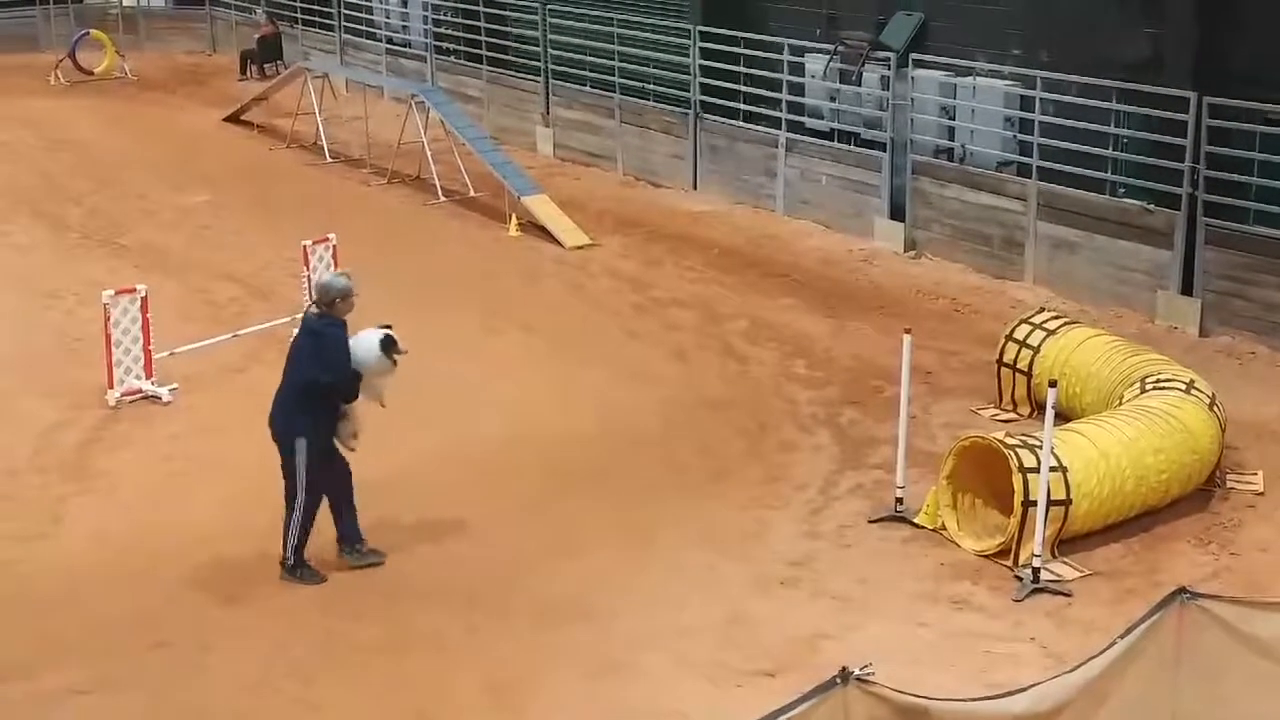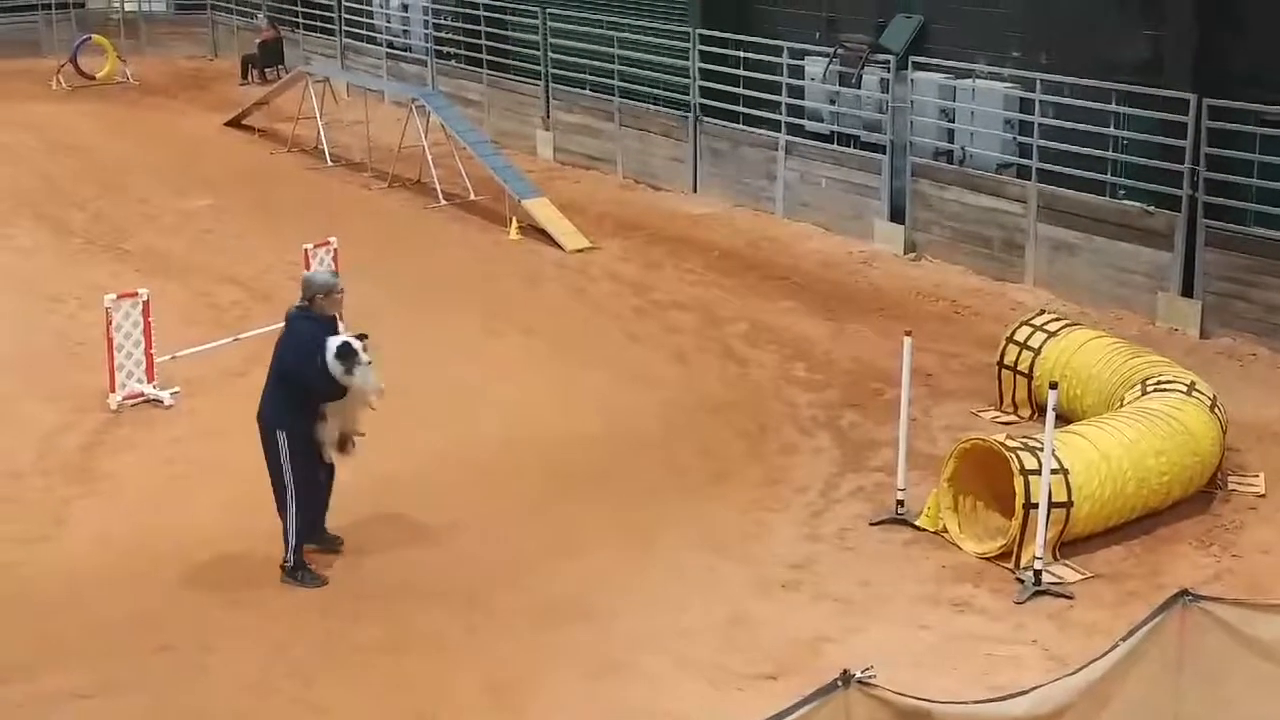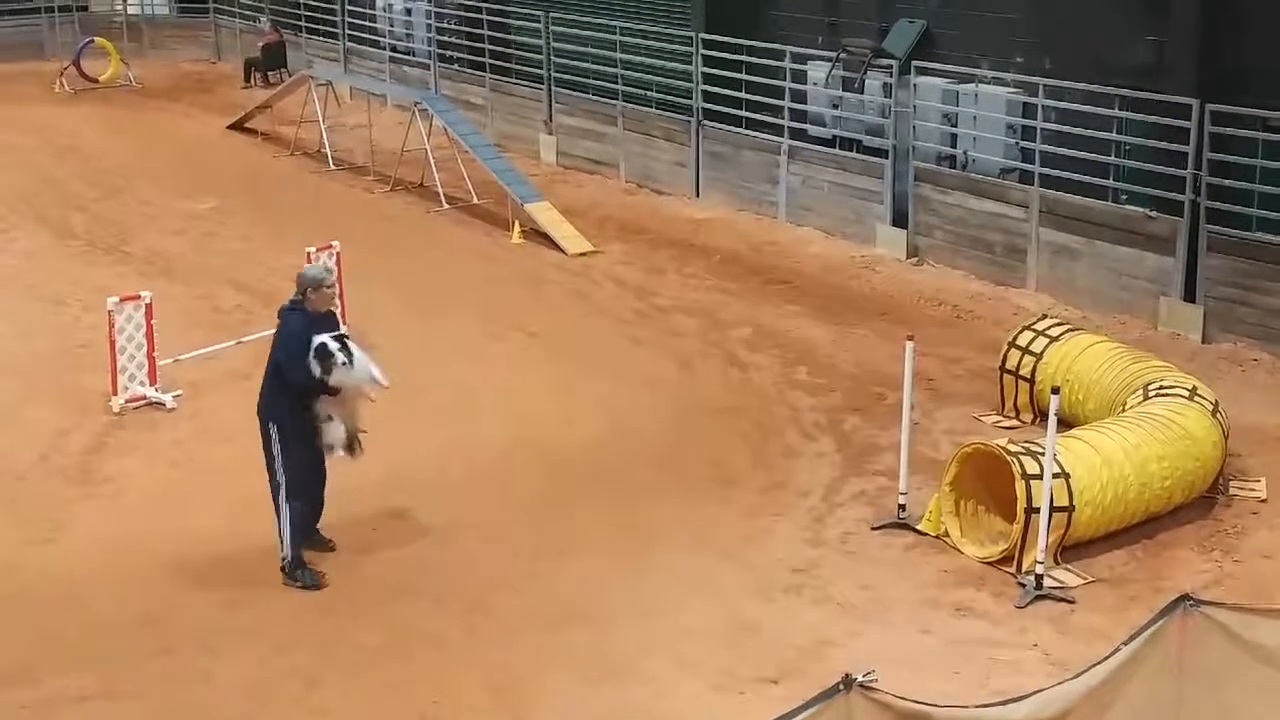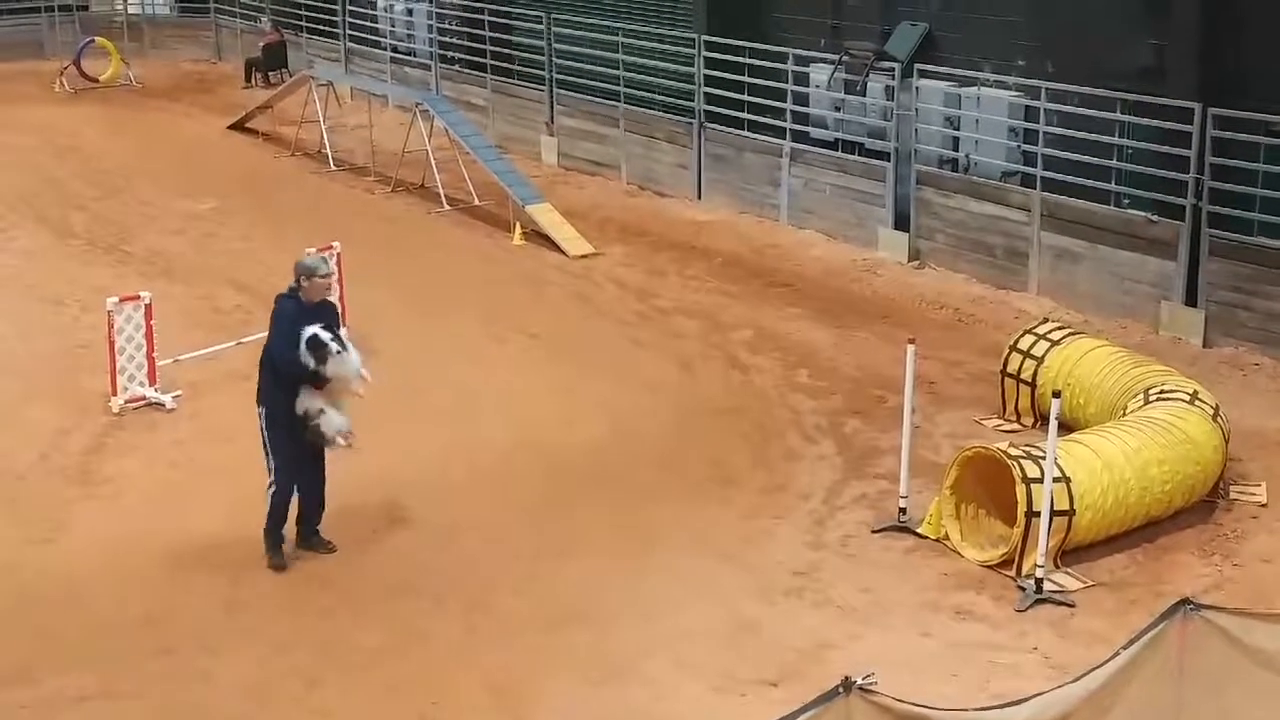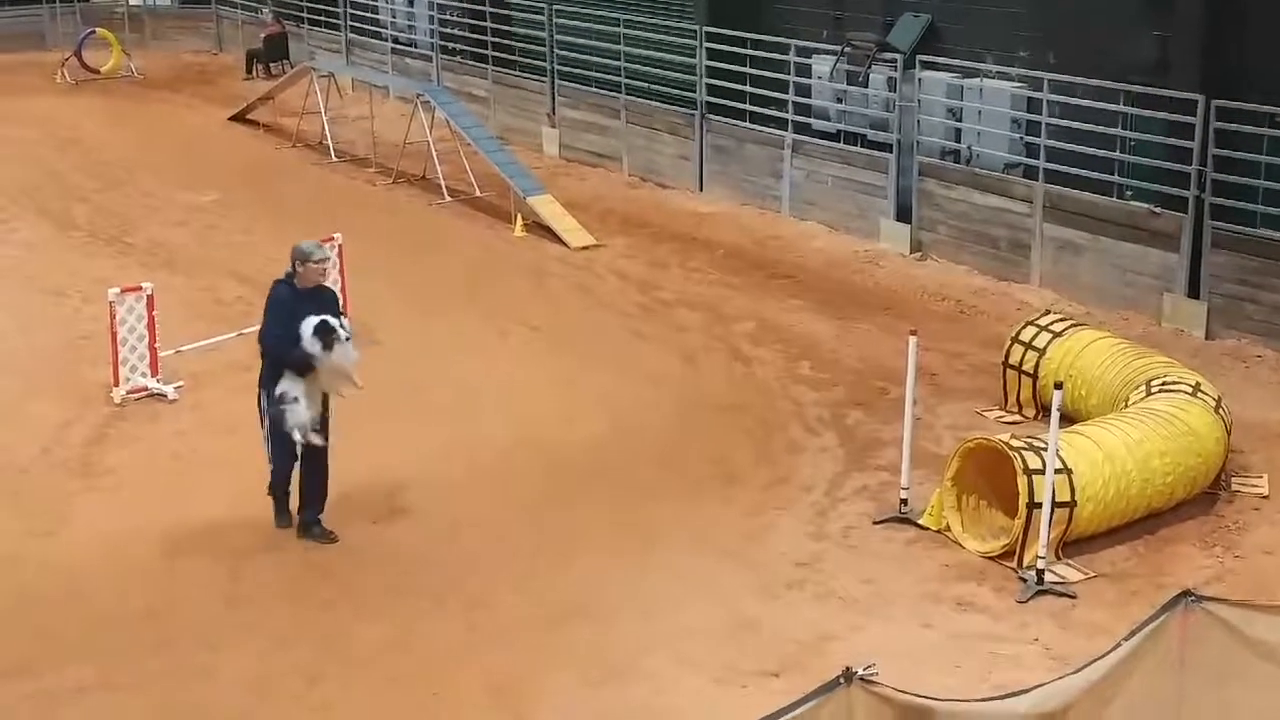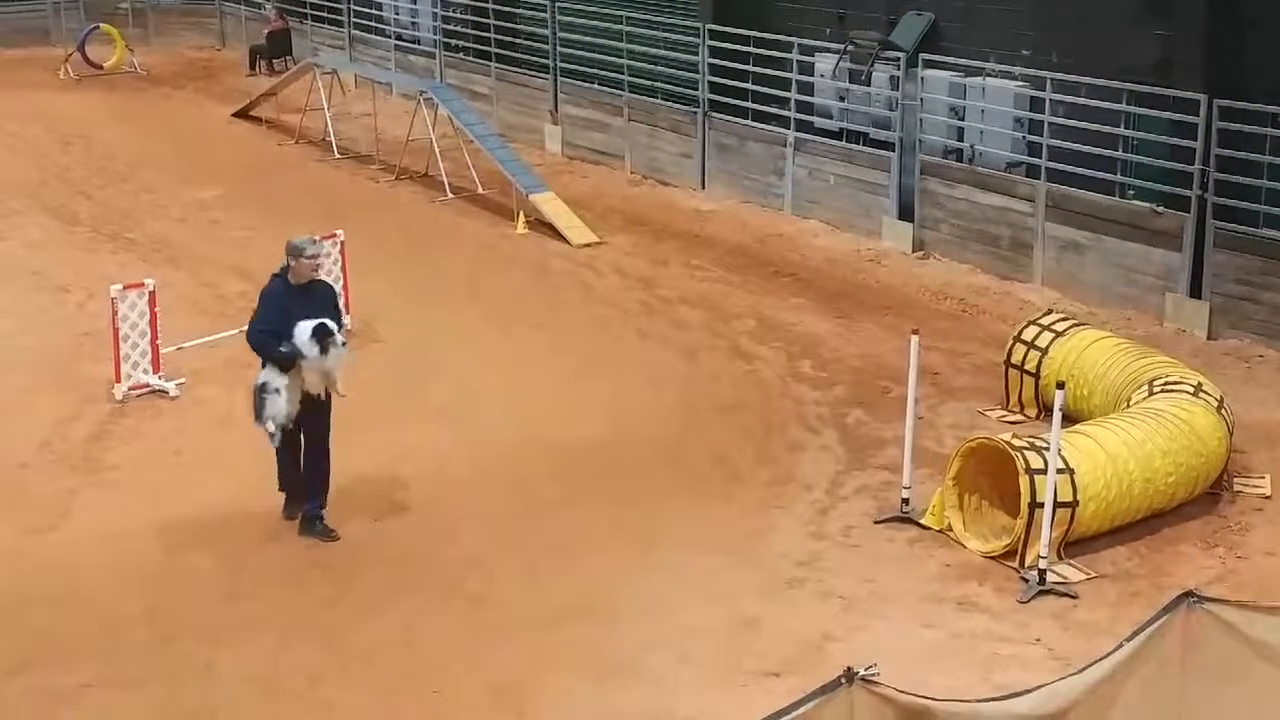
dt=0.2s
person 1, frame 1
left shoulder: (317, 325)
right shoulder: (332, 339)
right elbow: (345, 391)
left wrist: (351, 375)
right wrist: (359, 377)
left hip: (305, 419)
right hip: (297, 425)
left knee: (338, 478)
right knee: (305, 494)
left ankle: (351, 545)
right ankle: (292, 563)
person 1, frame 2
left shoulder: (322, 323)
right shoulder: (305, 333)
left elbow: (321, 373)
right elbow: (318, 386)
right wrist: (344, 387)
left hip: (301, 415)
right hip: (282, 419)
left knee: (321, 471)
right knee: (295, 491)
left ankle: (314, 532)
right ankle: (293, 565)
person 1, frame 3
left shoulder: (328, 319)
right shoulder: (294, 326)
right elbow: (299, 376)
right wrist: (333, 387)
left hip: (306, 410)
right hip: (281, 414)
left knee: (315, 474)
right knee: (289, 486)
left ankle: (307, 532)
right ankle: (293, 565)
person 1, frame 4
left shoulder: (328, 311)
right shoulder: (286, 312)
right elbow: (284, 361)
left wrist: (328, 376)
right wrist: (320, 378)
right hip: (278, 402)
left knee: (313, 470)
right knee: (284, 472)
left ankle: (308, 531)
right ankle: (273, 539)
person 1, frame 5
left shoulder: (328, 297)
right shoulder: (281, 297)
right elbow: (270, 344)
right wrist: (305, 364)
right hip: (279, 386)
left knee: (316, 455)
right knee: (283, 454)
left ankle: (310, 520)
right ankle: (281, 503)
person 1, frame 6
left shoulder: (325, 292)
right shoulder: (274, 292)
right elbow: (256, 337)
right wrist: (288, 359)
left knee: (317, 446)
right knee: (285, 443)
left ankle: (312, 516)
right ankle: (291, 496)
